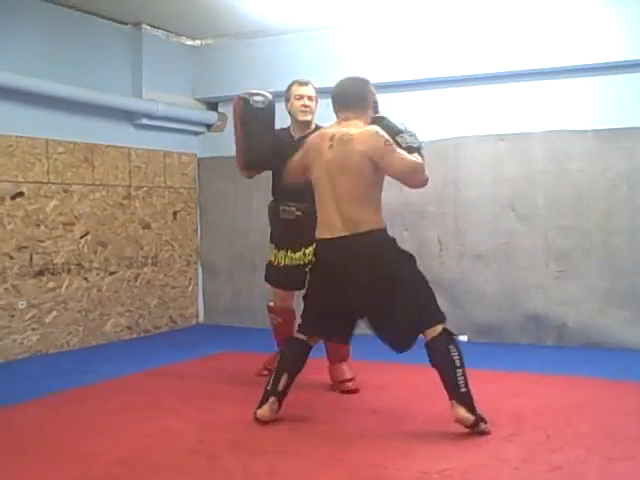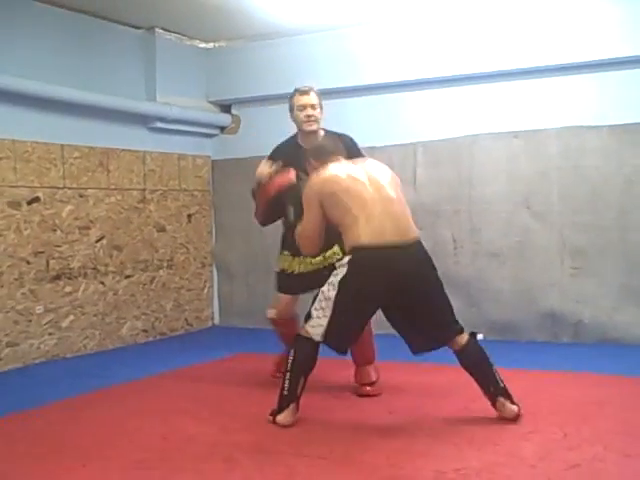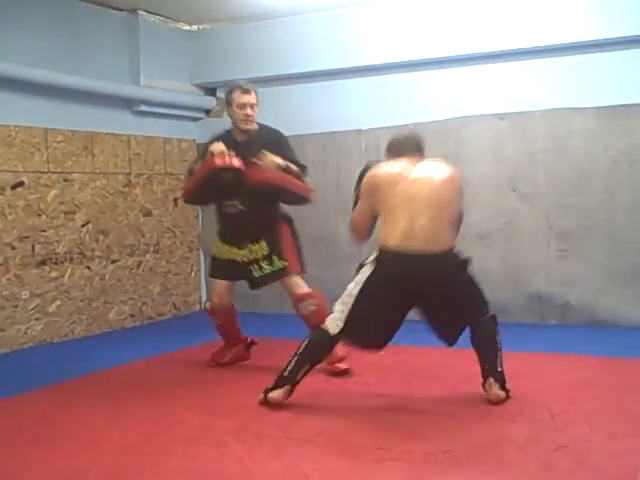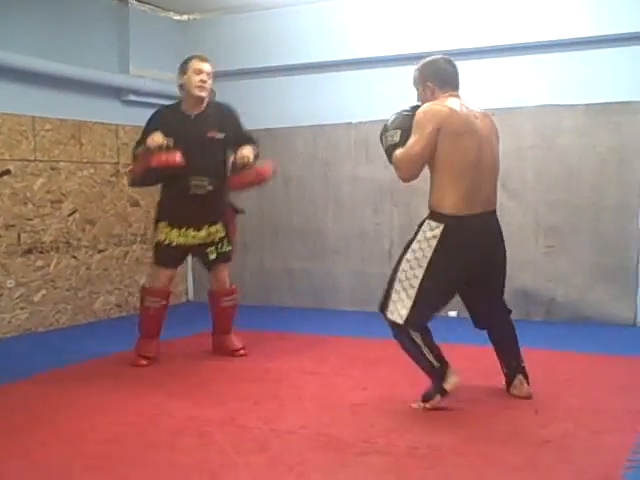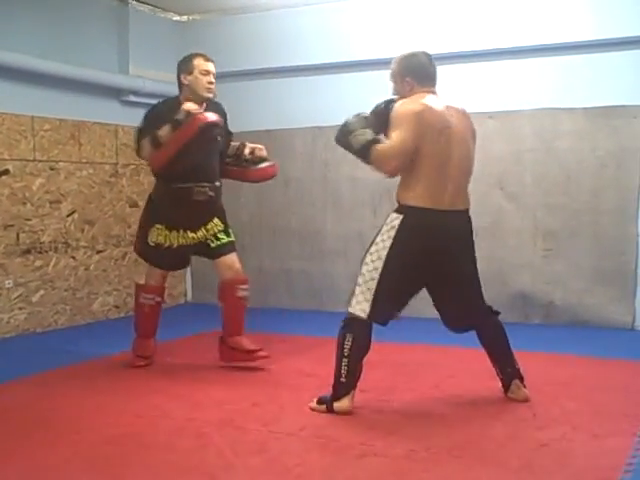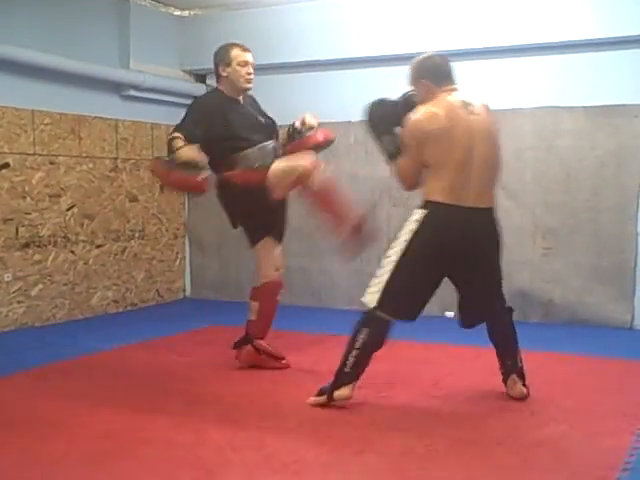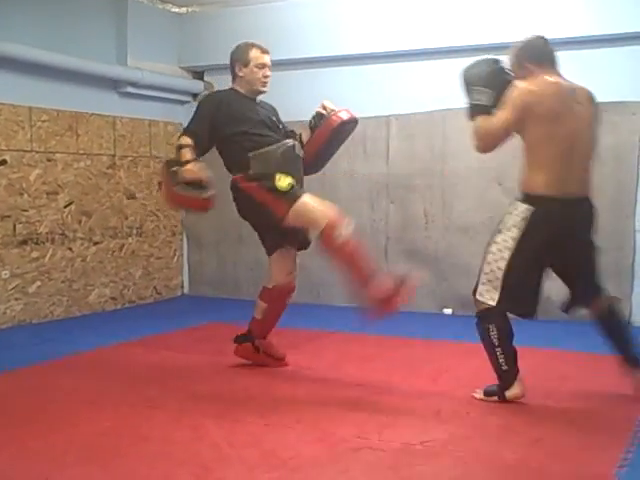
dt=0.4s
person 1, frame 1
left shoulder: (316, 140)
right shoulder: (373, 137)
left elbow: (292, 176)
right elbow: (418, 178)
right wrist: (407, 143)
left hip: (329, 252)
right hip: (373, 248)
left knee: (307, 332)
right knee: (433, 325)
left ankle: (270, 402)
right ankle: (464, 406)
person 1, frame 2
left shoulder: (317, 183)
right shoulder: (380, 167)
left elbow: (309, 246)
left wrist: (296, 223)
left hip: (366, 263)
right hip: (413, 257)
left knee: (311, 331)
right knee: (453, 332)
left ankle: (287, 408)
right ankle: (502, 399)
person 1, frame 3
left shoulder: (376, 174)
right shoulder: (449, 174)
left elbow: (359, 231)
left wrist: (363, 197)
left hip: (392, 264)
right hip: (441, 264)
left knee: (334, 326)
right knee: (480, 314)
left ankle: (282, 387)
right ankle: (495, 383)
person 1, frame 4
left shoulder: (432, 113)
right shoulder: (486, 121)
left elbow: (406, 169)
left wrist: (392, 141)
left hip: (447, 229)
right hip: (487, 227)
left knee: (400, 314)
right knee: (493, 309)
left ankle: (442, 378)
right ankle: (518, 378)
person 1, frame 5
left shoulder: (408, 109)
right shoulder: (463, 117)
left elbow: (392, 163)
left wrist: (363, 141)
left hip: (414, 224)
right hip: (456, 225)
left knee: (362, 311)
right knee: (476, 311)
left ankle: (342, 395)
right ankle: (514, 382)
person 1, frame 6
left shoulder: (421, 118)
right shoulder: (485, 113)
left elbow: (410, 180)
left wrist: (389, 139)
left hip: (438, 220)
right hip: (482, 222)
left knee: (380, 305)
right knee: (493, 305)
left ankle: (342, 384)
right ankle: (515, 379)
person 1, frame 7
left shoulder: (526, 93)
right shoulder: (586, 99)
left elbow: (483, 141)
left wrist: (480, 97)
left hip: (538, 212)
right hip: (579, 208)
left knee: (489, 301)
right knee: (594, 296)
left ankle: (508, 384)
person 2, frame 1
right shoulder: (275, 139)
right elbow: (248, 167)
right wrist: (246, 125)
left hip: (320, 235)
right hip: (284, 236)
right knee: (280, 304)
left ankle: (340, 367)
person 2, frame 2
left shoulder: (343, 144)
right shoulder: (283, 153)
right elbow: (267, 213)
right wrist: (262, 183)
left hip: (336, 241)
right hip: (297, 244)
right knee: (281, 311)
left ankle: (366, 370)
person 2, frame 3
left shoulder: (273, 138)
right shoulder: (218, 145)
left elbow: (300, 175)
right elbow: (194, 192)
left wrist: (280, 167)
right wrist: (206, 164)
left hip: (269, 229)
right hip: (231, 235)
left knee: (297, 289)
right knee: (218, 300)
left ankle: (332, 348)
right ankle: (236, 345)
person 2, frame 4
left shoulder: (222, 113)
right shoulder: (164, 117)
left elbow: (248, 143)
right elbow: (139, 163)
left wrist: (246, 153)
right wrist: (148, 147)
left hip: (214, 211)
right hip: (174, 212)
left knee: (221, 281)
right knee: (160, 280)
left ankle: (224, 335)
right ankle: (148, 343)
person 2, frame 5
left shoulder: (216, 112)
right shoulder: (164, 110)
right elbow: (145, 151)
left wrist: (247, 148)
right wrist: (178, 122)
left hip: (208, 208)
right hip: (169, 208)
left knee: (234, 272)
right knee: (154, 278)
left ankle: (233, 342)
right ankle: (144, 343)
person 2, frame 6
left shoulder: (249, 103)
right shoulder: (209, 104)
left elbow: (274, 136)
right elbow: (178, 137)
left wrist: (299, 127)
right wrist: (182, 151)
left hip: (265, 184)
right hip: (242, 182)
left knee: (271, 273)
right knee: (307, 165)
left ankle: (253, 345)
right ankle: (351, 227)
person 2, frame 7
left shoulder: (266, 110)
right shoulder: (218, 102)
left elbow: (294, 144)
right elbow: (188, 140)
right wrist: (188, 164)
left hip: (278, 188)
right hip: (259, 185)
left knee: (283, 279)
right knee: (326, 217)
left ankle: (252, 341)
right ankle: (375, 289)
